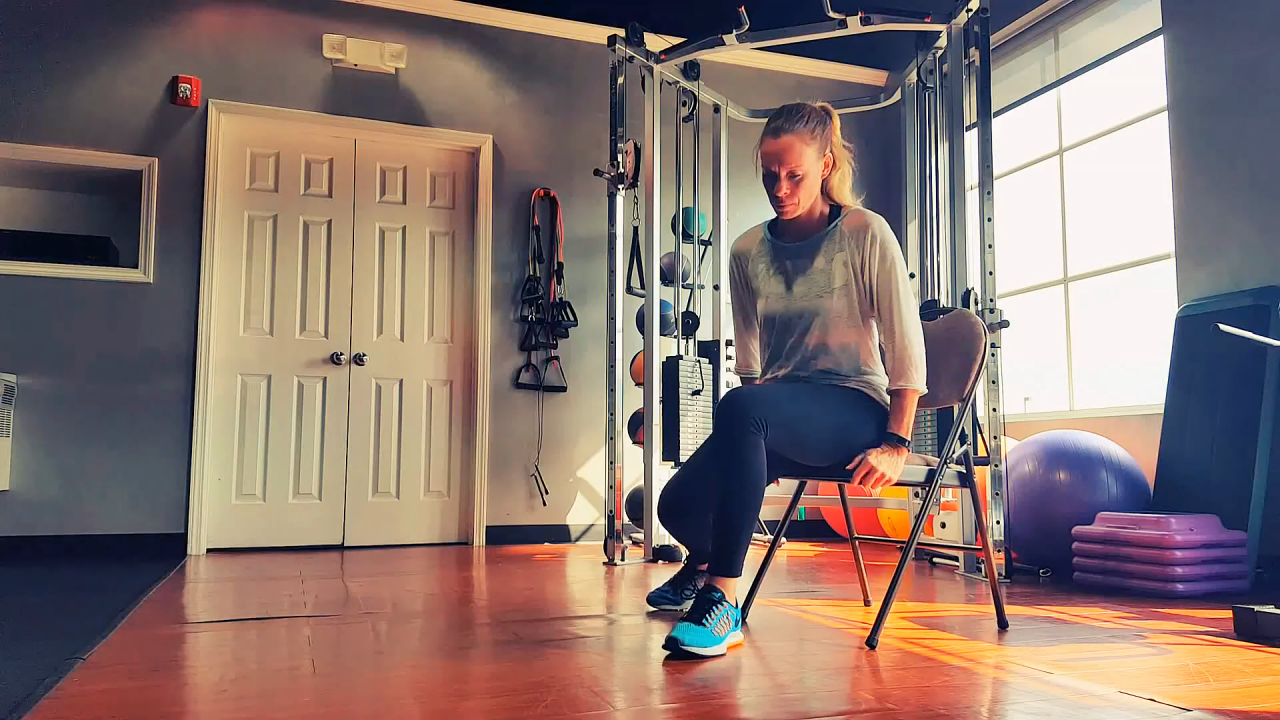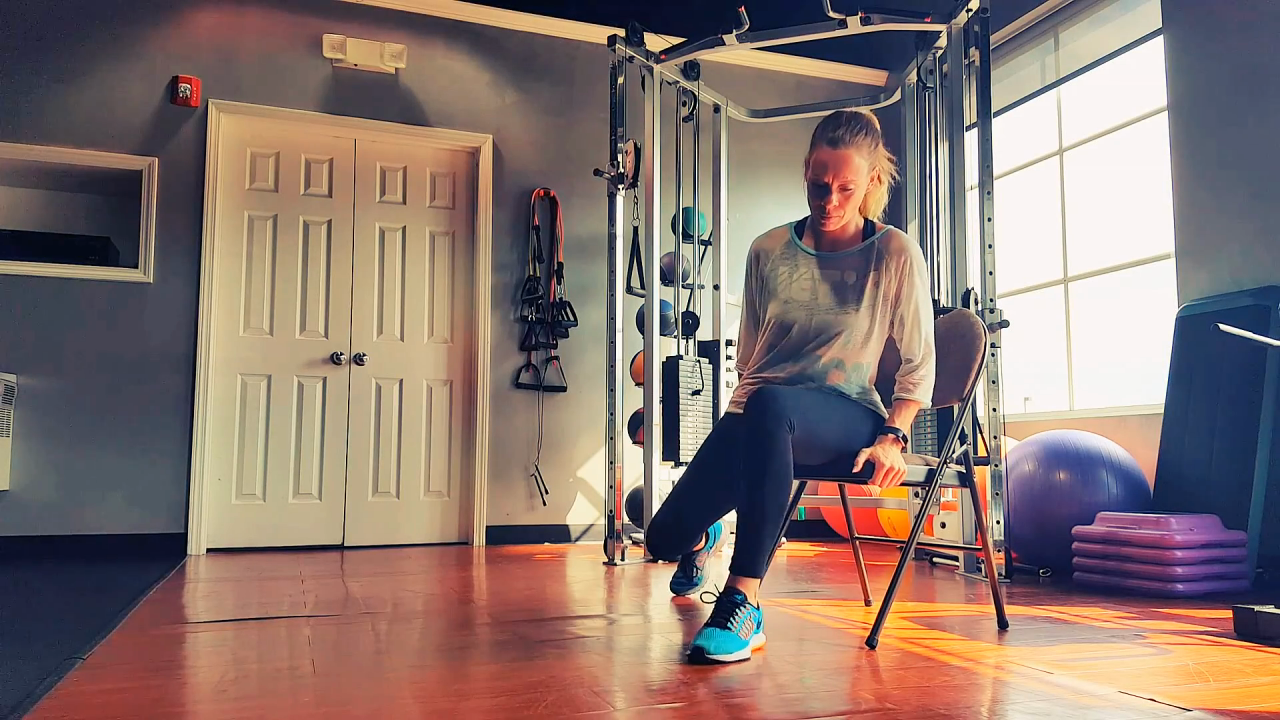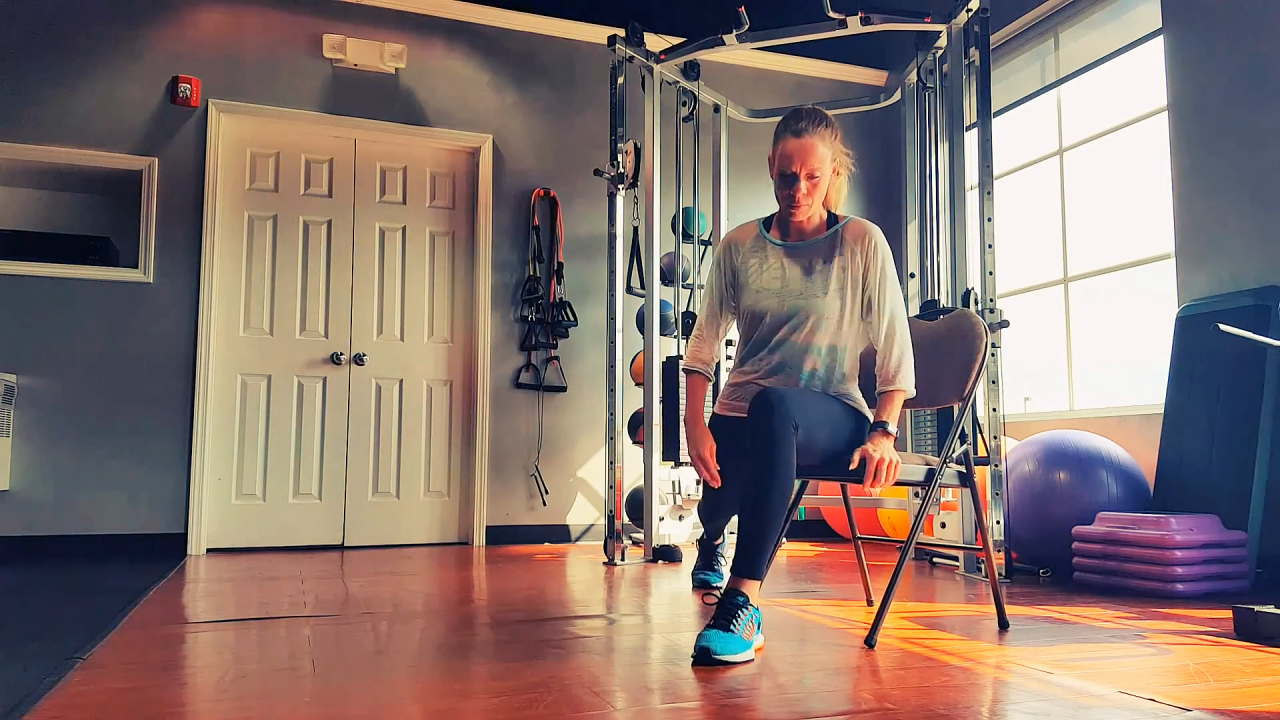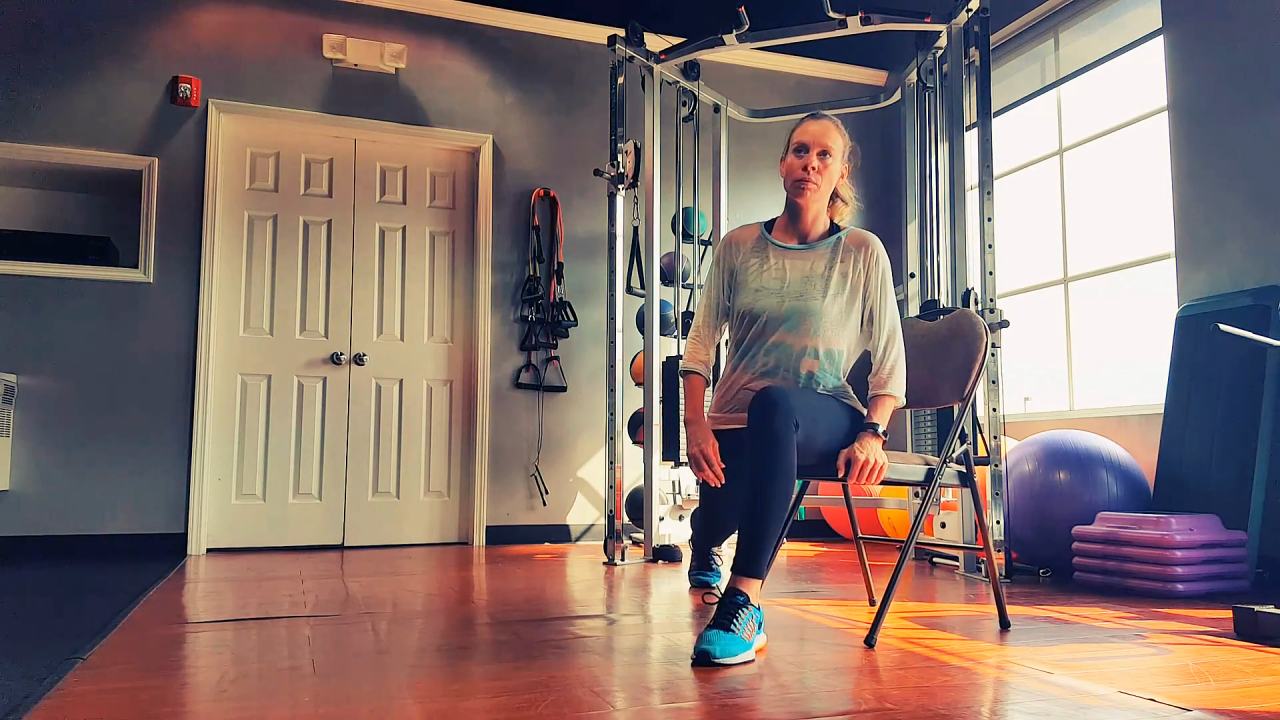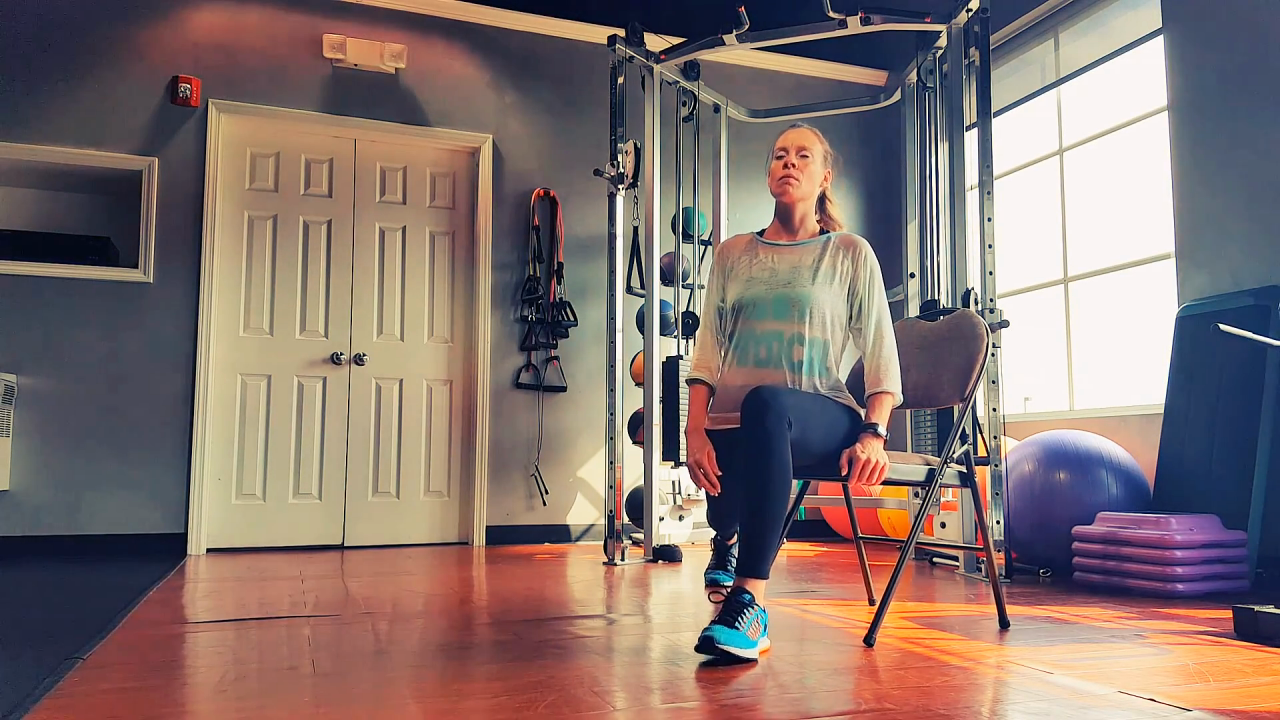
dt=1s
person 1, frame 1
left shoulder: (866, 234)
right shoulder: (748, 250)
left elbow: (906, 345)
left wrist: (895, 443)
right wrist: (761, 435)
left hip: (855, 409)
right hip: (778, 413)
left knee: (738, 406)
right knee: (677, 505)
left ankle: (721, 601)
right ankle: (706, 560)
person 1, frame 2
left shoulder: (896, 255)
right shoulder: (768, 250)
left elbow: (919, 362)
left wrist: (891, 434)
right wrist: (744, 421)
left hip: (844, 416)
right hip: (755, 413)
left knee: (770, 405)
right knee: (665, 537)
left ankle: (742, 602)
right ankle: (705, 538)
person 1, frame 3
left shoulder: (862, 242)
right shoulder: (738, 246)
left elbow: (895, 347)
right elbow: (704, 341)
left wrist: (883, 431)
right wrist: (695, 424)
left hip: (831, 414)
right hip: (741, 414)
left knee: (773, 407)
left ankle: (742, 603)
right ankle: (713, 541)
person 1, frame 4
left shoulder: (862, 252)
right shoulder: (738, 246)
left elbow: (890, 359)
right elbow: (701, 341)
left wrist: (872, 433)
right wrist: (695, 424)
left hip: (824, 416)
right hip: (734, 421)
left knee: (774, 405)
right knee: (716, 523)
left ankle: (743, 603)
right ankle: (705, 548)
person 1, frame 5
left shoulder: (850, 253)
right shoulder: (732, 253)
left elbow: (881, 355)
right elbow: (706, 351)
left wrist: (873, 434)
right wrist: (695, 431)
left hip: (821, 416)
right hip: (731, 425)
left knee: (766, 404)
right knee: (728, 519)
left ankle: (749, 604)
right ankle: (729, 541)
